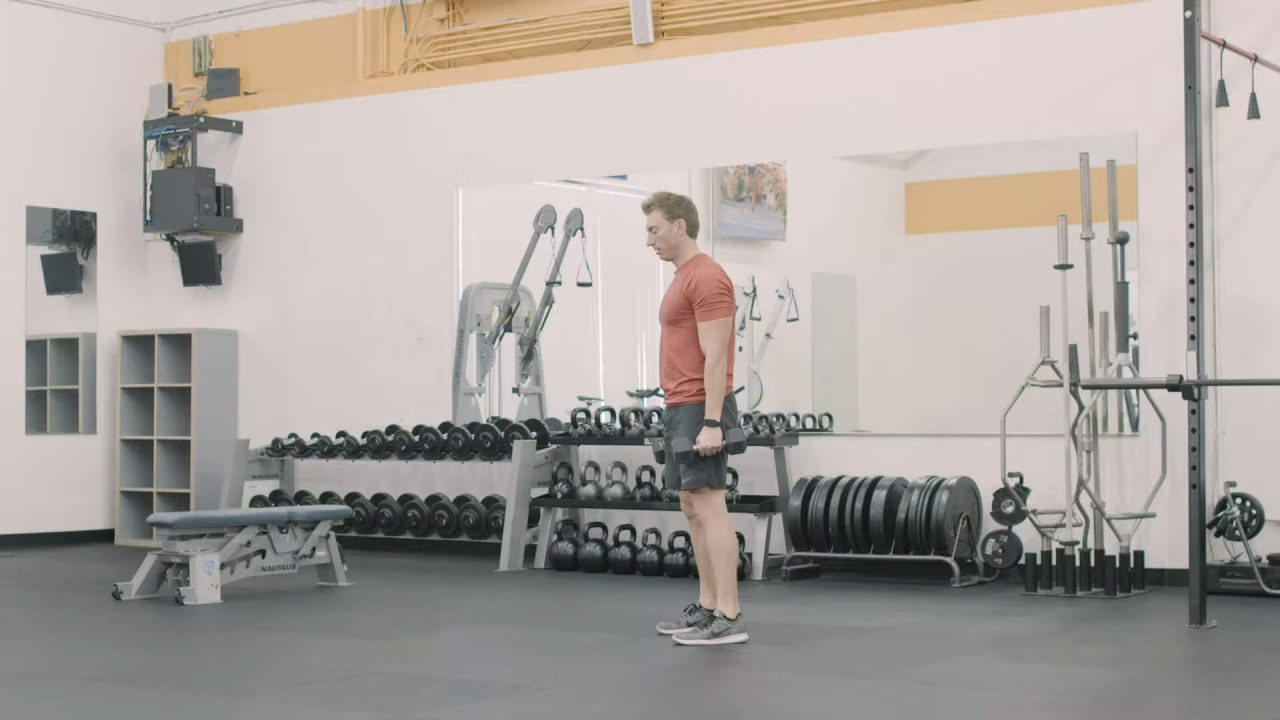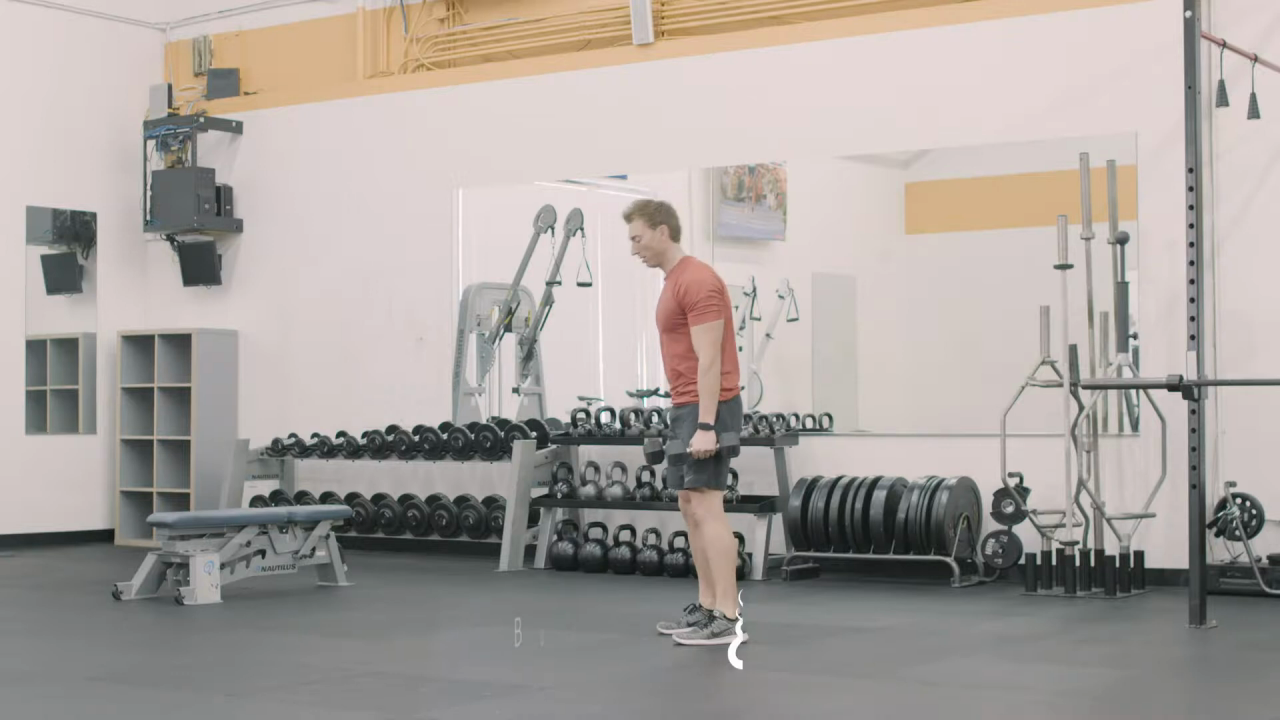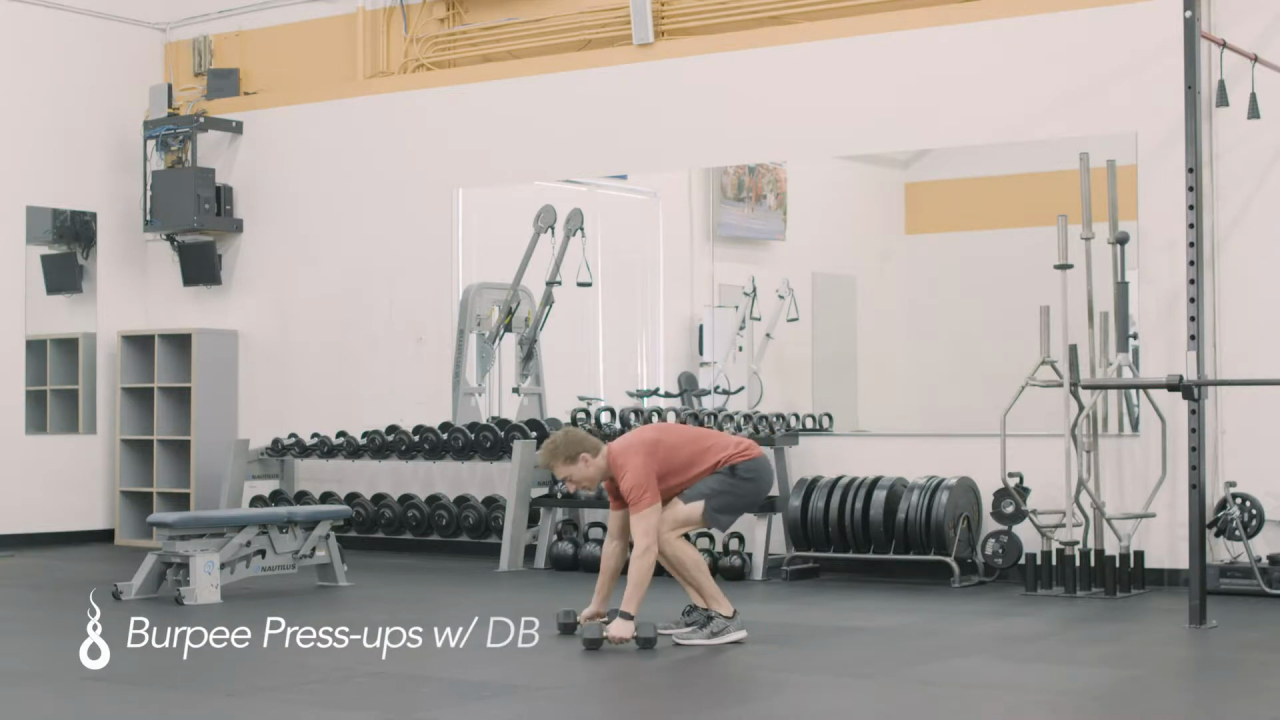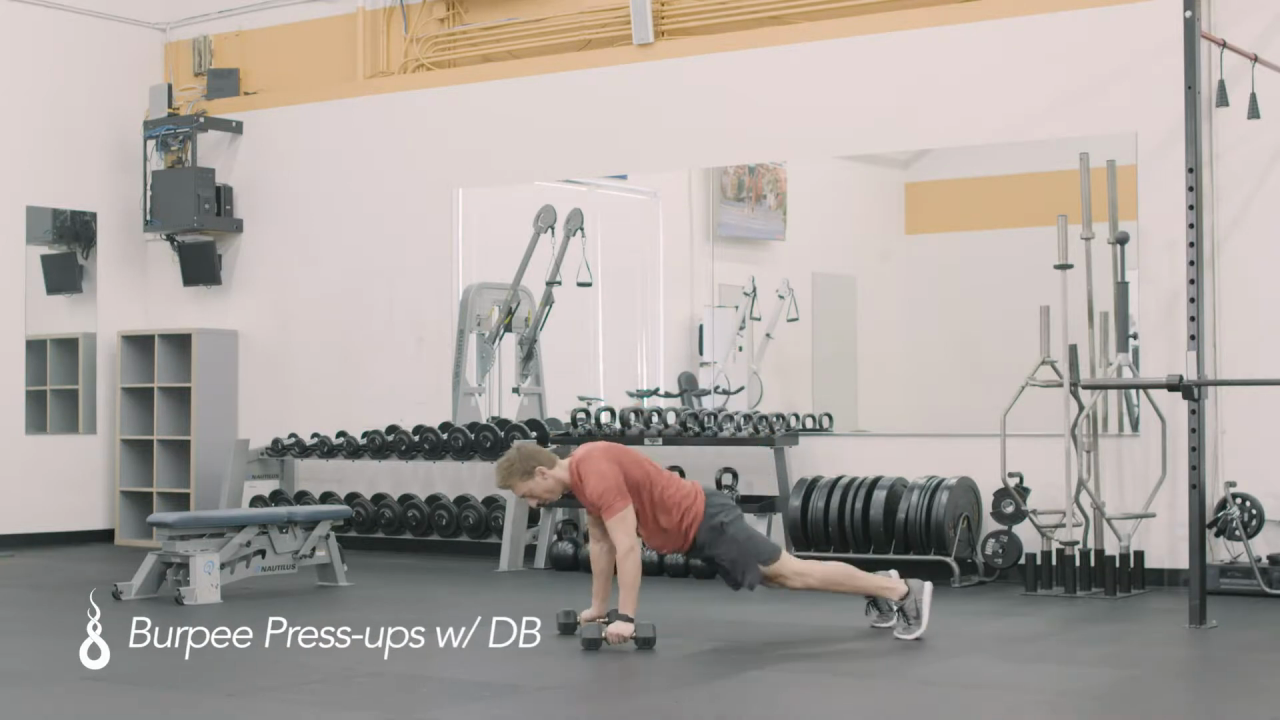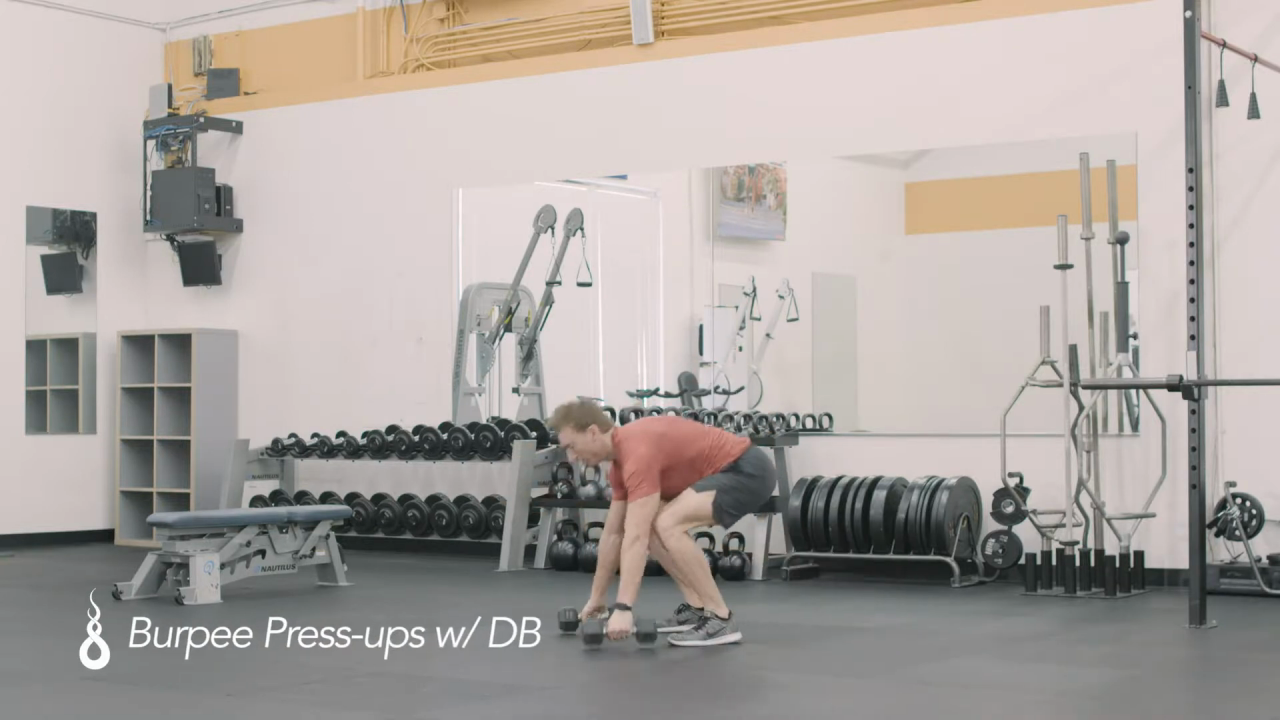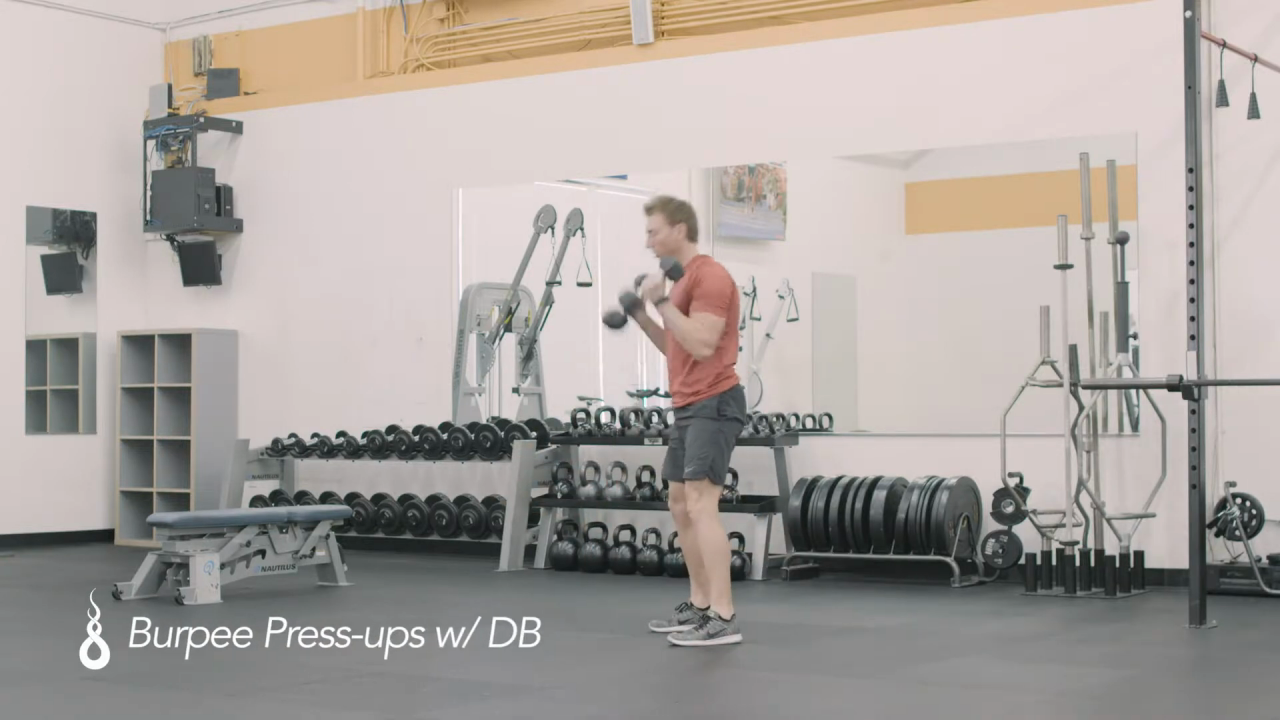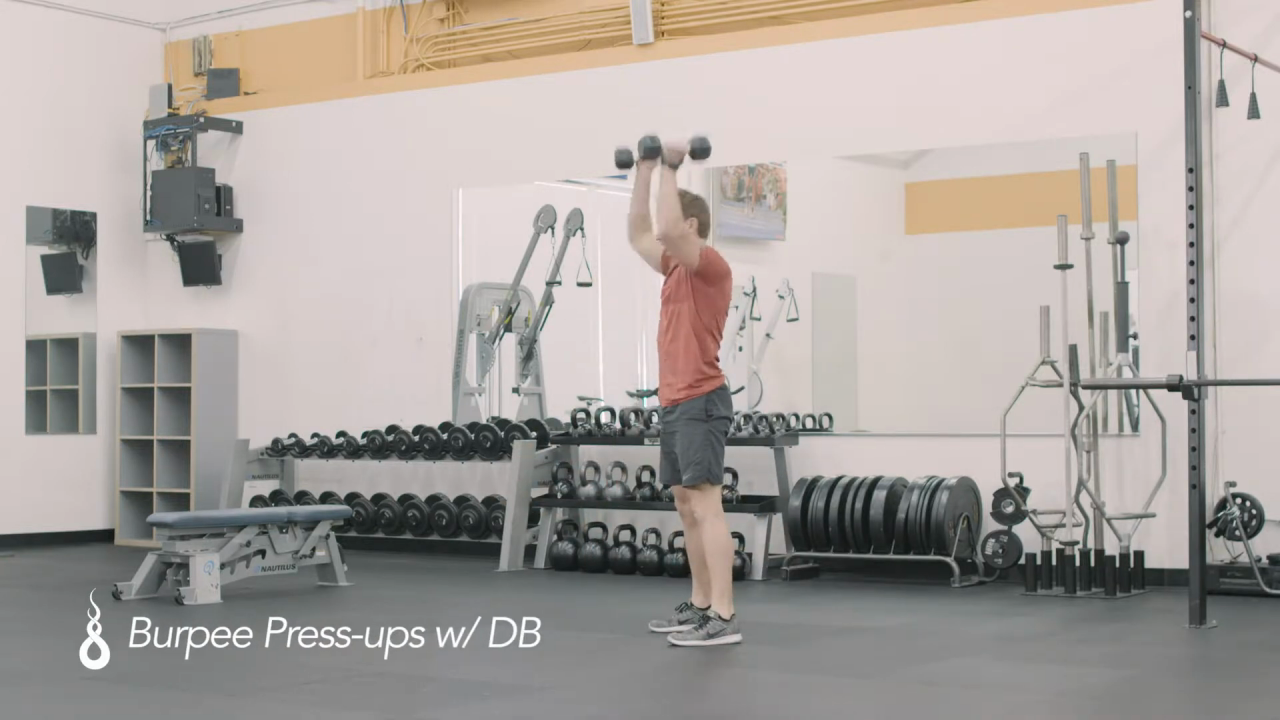
dt=0.7s
person 1, frame 1
left shoulder: (706, 278)
right shoulder: (683, 279)
left elbow: (716, 357)
left wrist: (712, 423)
left hip: (701, 411)
right hip: (682, 410)
left knee: (709, 508)
right knee: (693, 510)
left ankle: (728, 618)
right ankle: (707, 608)
person 1, frame 2
left shoulder: (696, 280)
right shoulder: (675, 282)
left elbow: (709, 360)
left wrist: (707, 425)
right wrist: (688, 421)
left hip: (710, 410)
right hip: (690, 409)
left knee: (705, 506)
right knee: (691, 509)
left ankle: (727, 617)
right ankle: (707, 607)
person 1, frame 3
left shoulder: (633, 468)
right shoulder: (615, 465)
left elbow: (645, 548)
right elbow: (615, 541)
left wrist: (626, 617)
right wrist: (598, 603)
left hip: (746, 470)
right hip: (735, 467)
left knee: (662, 530)
right knee: (652, 531)
left ankle: (724, 616)
right ankle: (703, 609)
person 1, frame 4
left shoulder: (595, 475)
right shoulder: (581, 471)
left elbow: (627, 547)
right elbow: (600, 542)
left wrist: (626, 617)
right wrist: (598, 606)
left hip: (706, 523)
right hip: (698, 522)
left knee: (791, 571)
right knee: (785, 575)
left ankle: (902, 592)
right ankle: (883, 588)
person 1, frame 5
left shoulder: (637, 453)
right shoulder: (621, 455)
left elbow: (636, 536)
right elbow: (614, 531)
left wrist: (623, 608)
right wrist: (596, 596)
left hip: (748, 470)
right hip: (730, 469)
left knee: (665, 525)
right knee: (651, 525)
left ankle: (720, 617)
right ankle: (697, 605)
person 1, frame 6
left shoulder: (710, 276)
right shoulder: (684, 280)
left elbow: (702, 346)
left wrist: (663, 301)
right wrist: (641, 312)
left hip: (715, 406)
right hip: (689, 409)
left knee: (700, 508)
right knee: (680, 508)
left ankle: (723, 617)
right ankle: (699, 605)
person 1, frame 7
left shoulder: (710, 265)
right shoulder: (679, 270)
left elbow: (667, 231)
right elbow: (638, 235)
left wrist: (669, 170)
right wrist: (644, 171)
left hip: (701, 406)
right hip: (675, 406)
left knee: (705, 506)
right knee: (686, 506)
left ankle: (723, 618)
right ankle: (700, 605)
